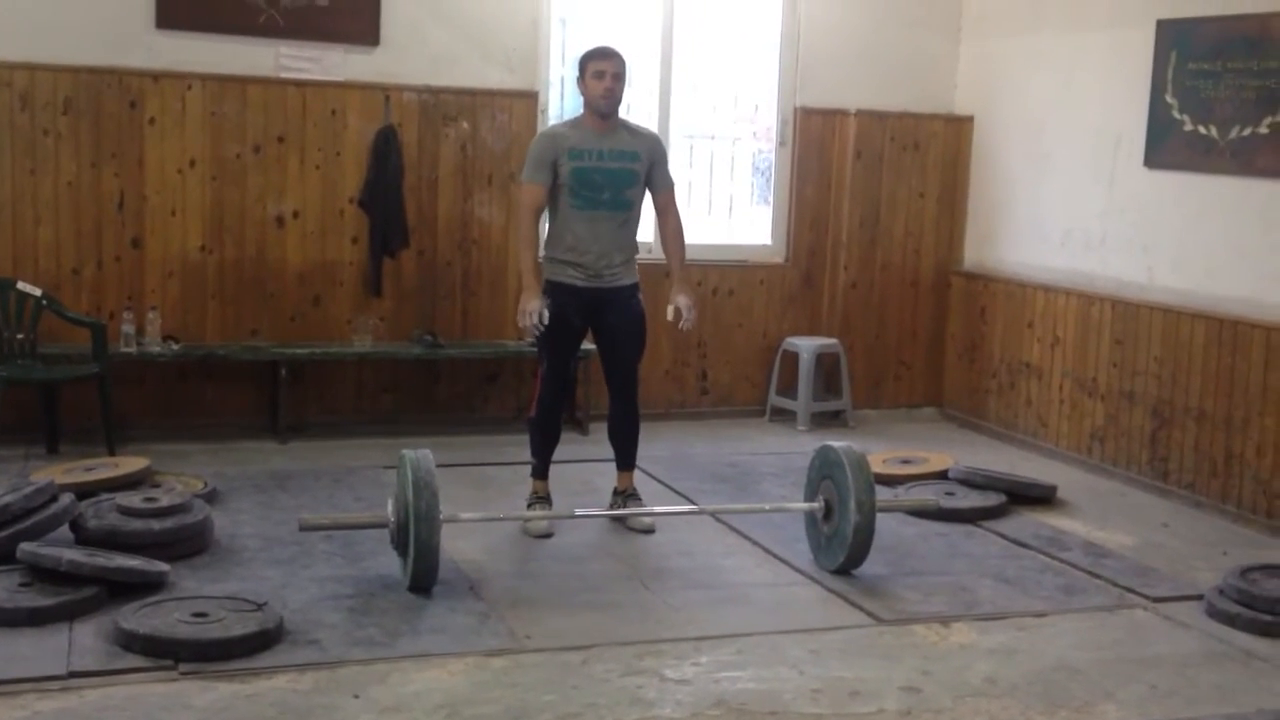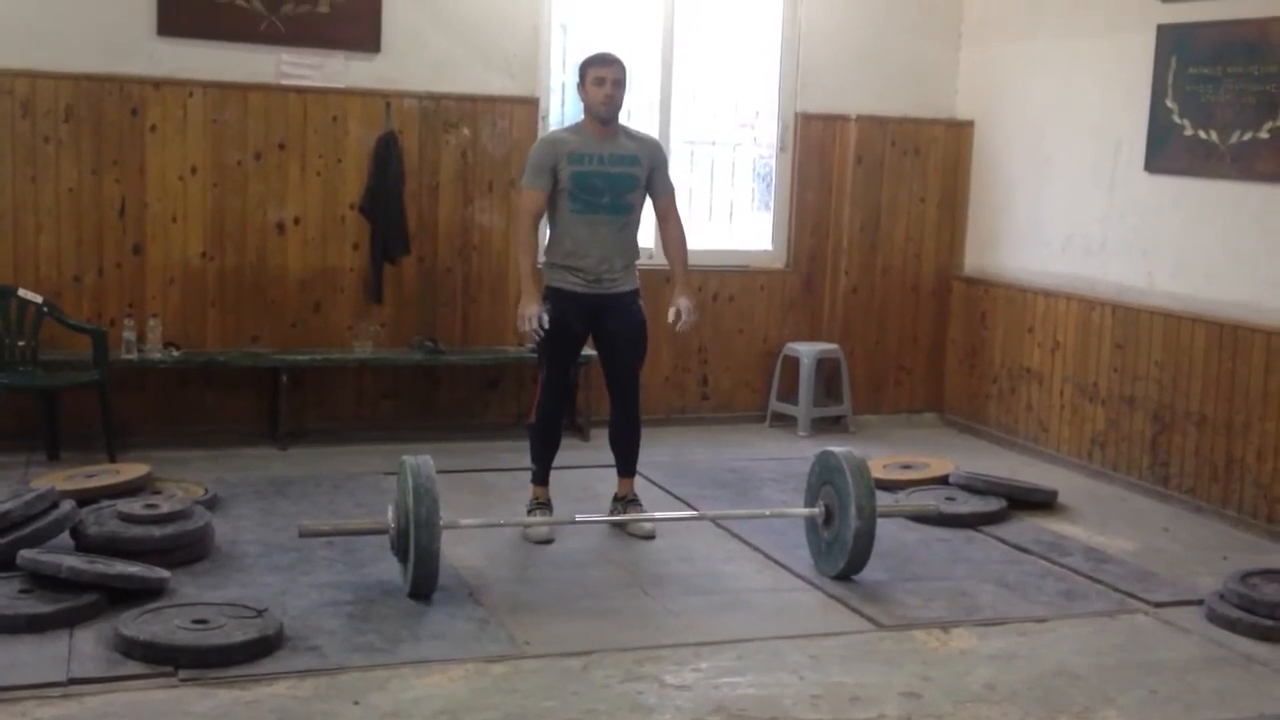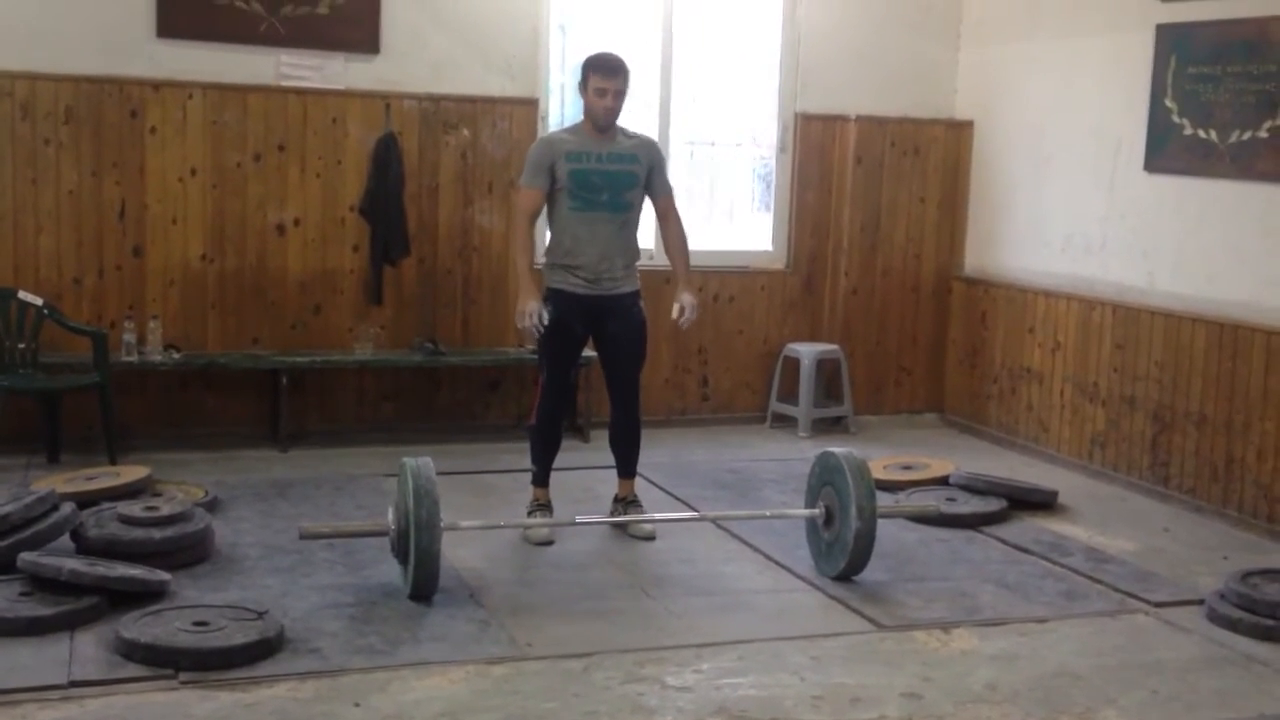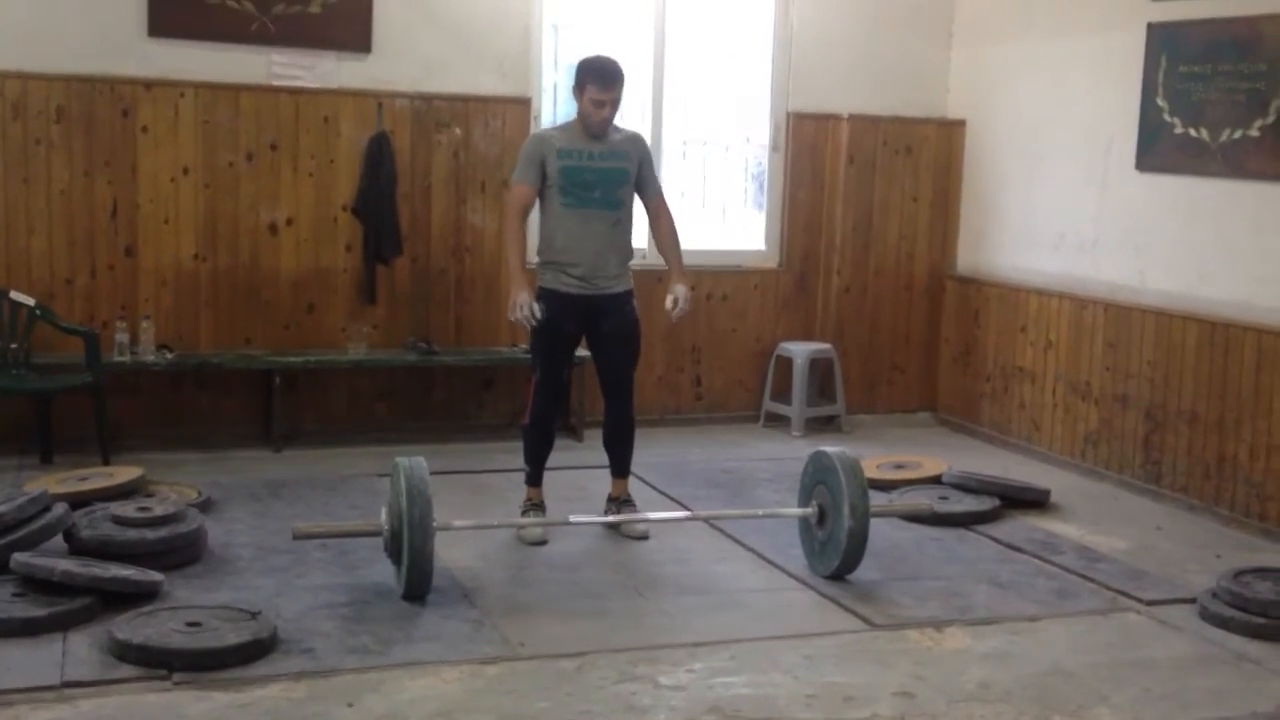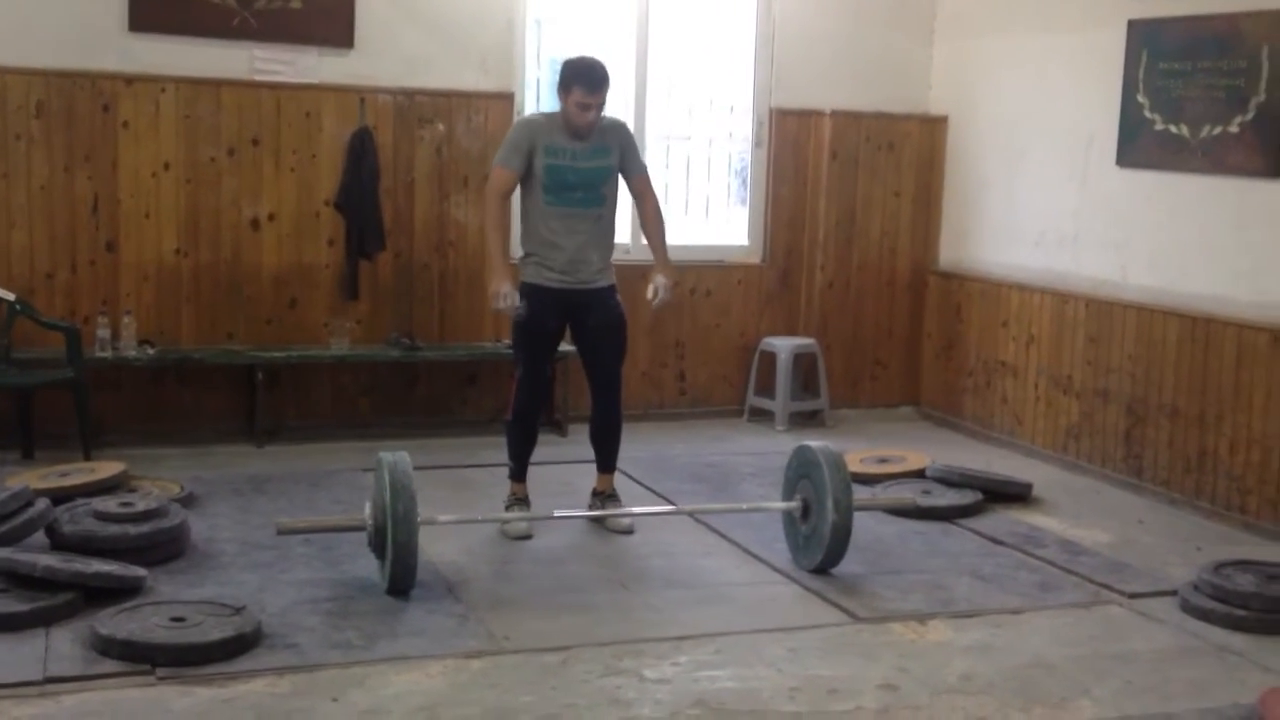
dt=0.2s
person 1, frame 1
left shoulder: (647, 144)
right shoulder: (553, 141)
left elbow: (667, 214)
right elbow: (529, 216)
left wrist: (679, 285)
right wrist: (529, 288)
left hip: (621, 288)
right hip: (563, 286)
left knee: (625, 390)
right knee: (552, 390)
left ankle: (625, 490)
right ankle: (539, 493)
person 1, frame 2
left shoulder: (647, 150)
right shoulder: (553, 147)
left elbow: (669, 219)
right elbow: (528, 221)
left wrist: (681, 288)
right wrist: (528, 292)
left hip: (622, 294)
right hip: (564, 291)
left knee: (626, 396)
right knee: (553, 396)
left ankle: (625, 496)
right ankle: (539, 499)
person 1, frame 3
left shoulder: (644, 150)
right shoulder: (551, 147)
left elbow: (668, 217)
right elbow: (525, 219)
left wrist: (684, 285)
right wrist: (526, 289)
left hip: (623, 295)
right hip: (565, 293)
left knee: (626, 398)
right knee: (553, 398)
left ankle: (626, 498)
right ankle: (539, 501)
person 1, frame 4
left shoulder: (633, 146)
right shoulder: (544, 143)
left elbow: (659, 212)
right elbow: (516, 213)
left wrist: (678, 276)
right wrist: (518, 282)
left hip: (615, 294)
right hip: (557, 293)
left knee: (620, 398)
right knee: (546, 398)
left ankle: (619, 497)
right ankle: (533, 501)
person 1, frame 5
left shoulder: (617, 135)
right shoulder: (530, 132)
left elbow: (645, 198)
right elbow: (495, 197)
left wrist: (661, 265)
right wrist: (498, 270)
left hip: (599, 287)
right hip: (540, 286)
left knee: (608, 391)
right knee: (530, 392)
left ankle: (604, 492)
right ankle: (517, 496)
